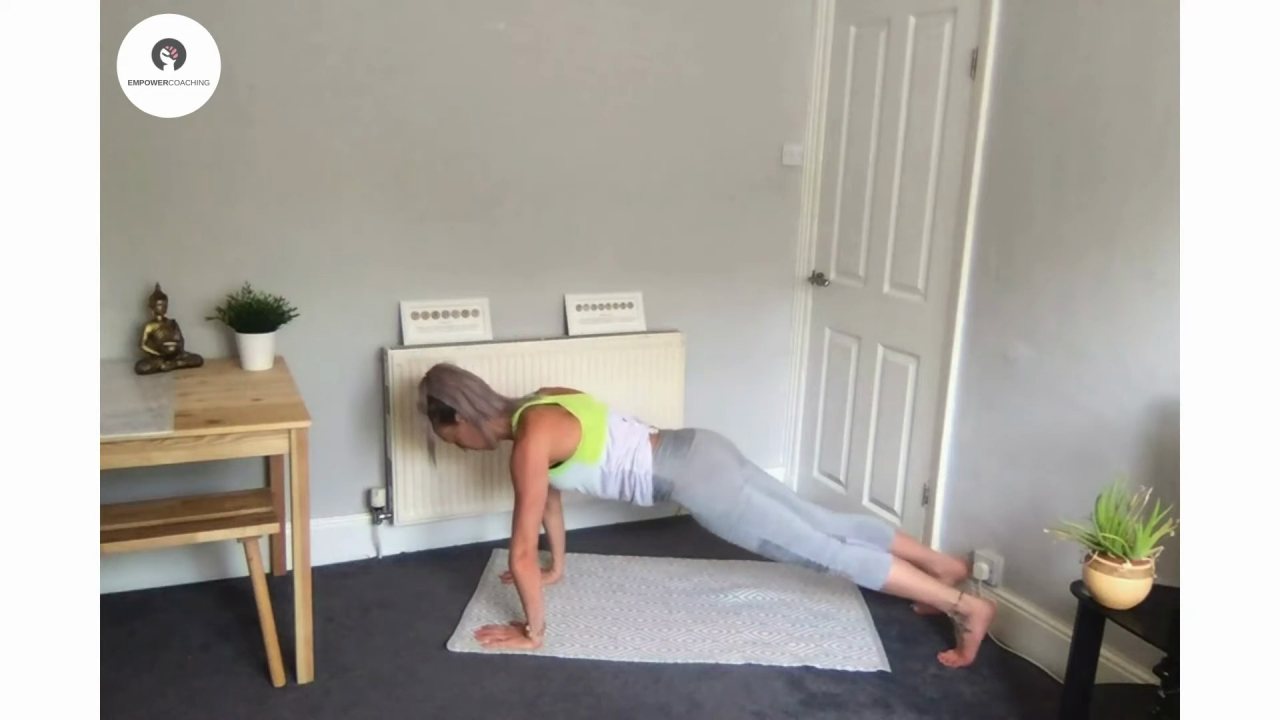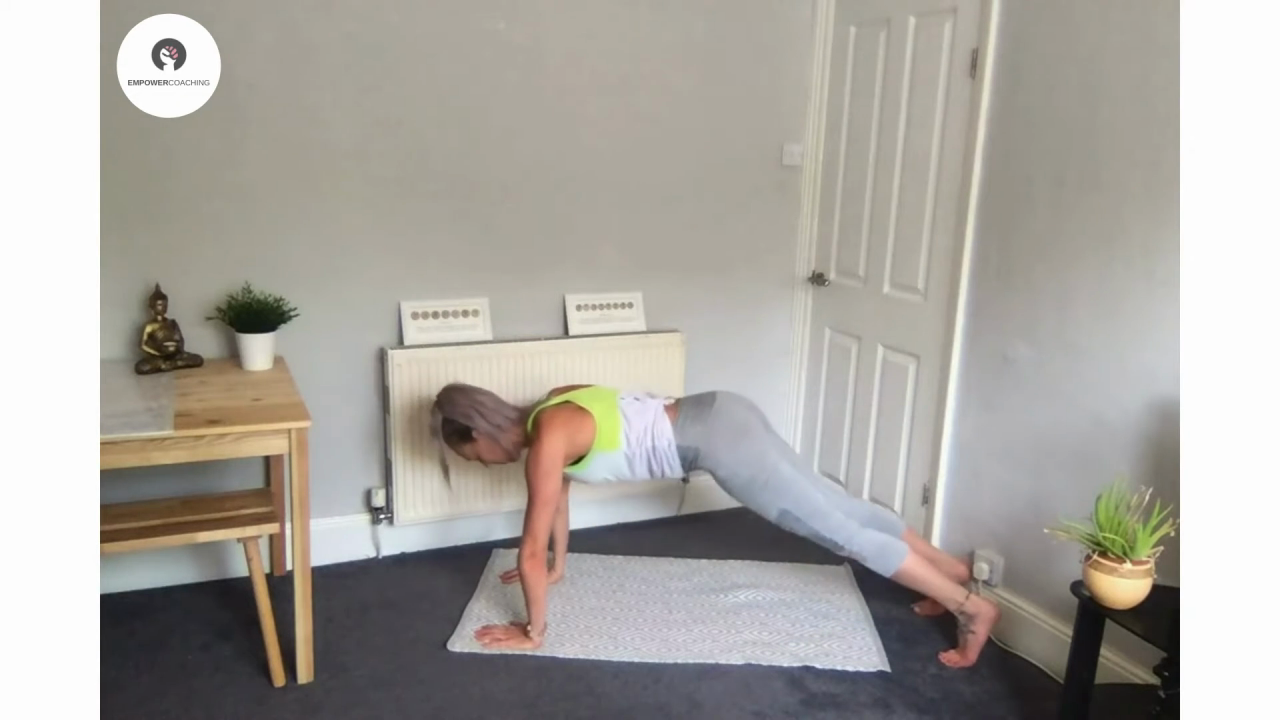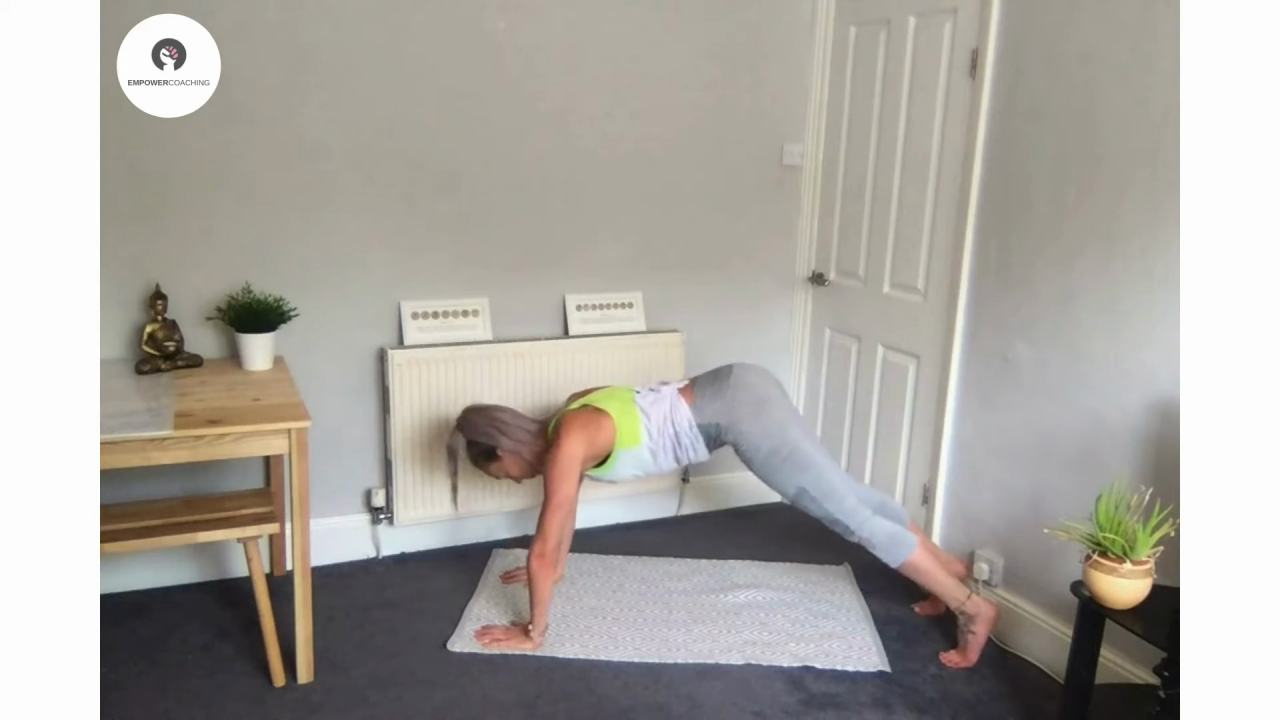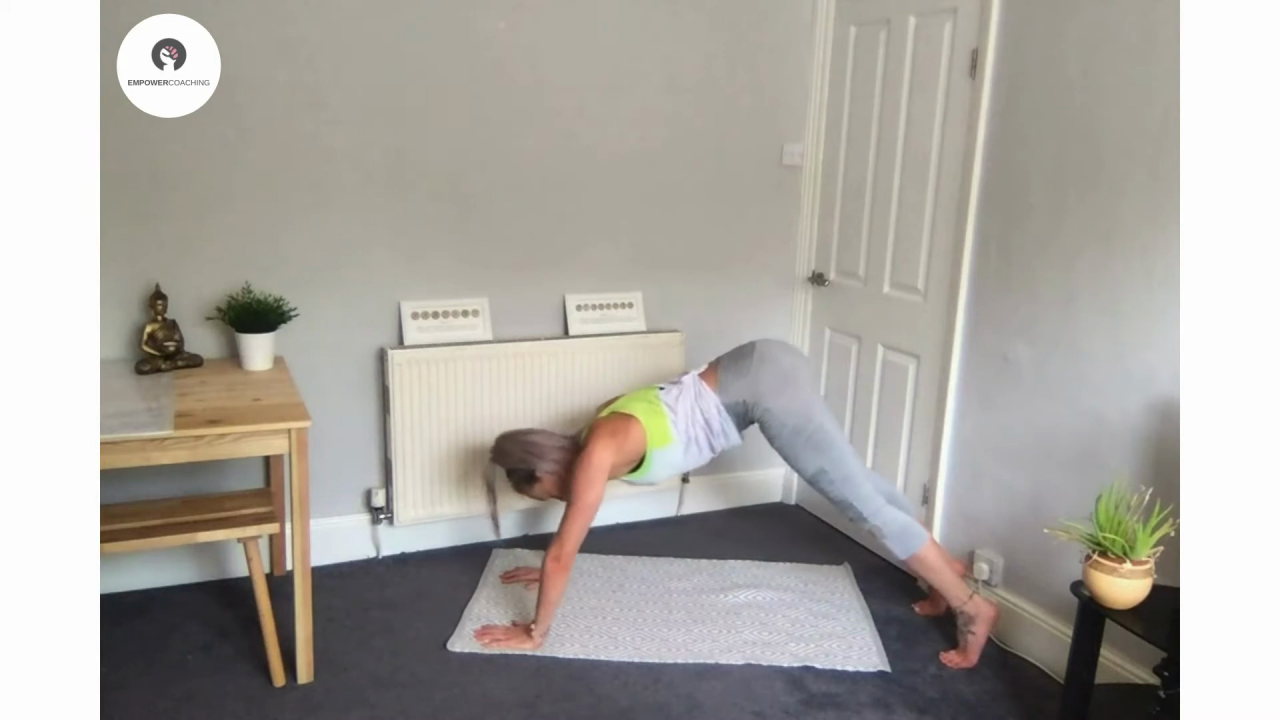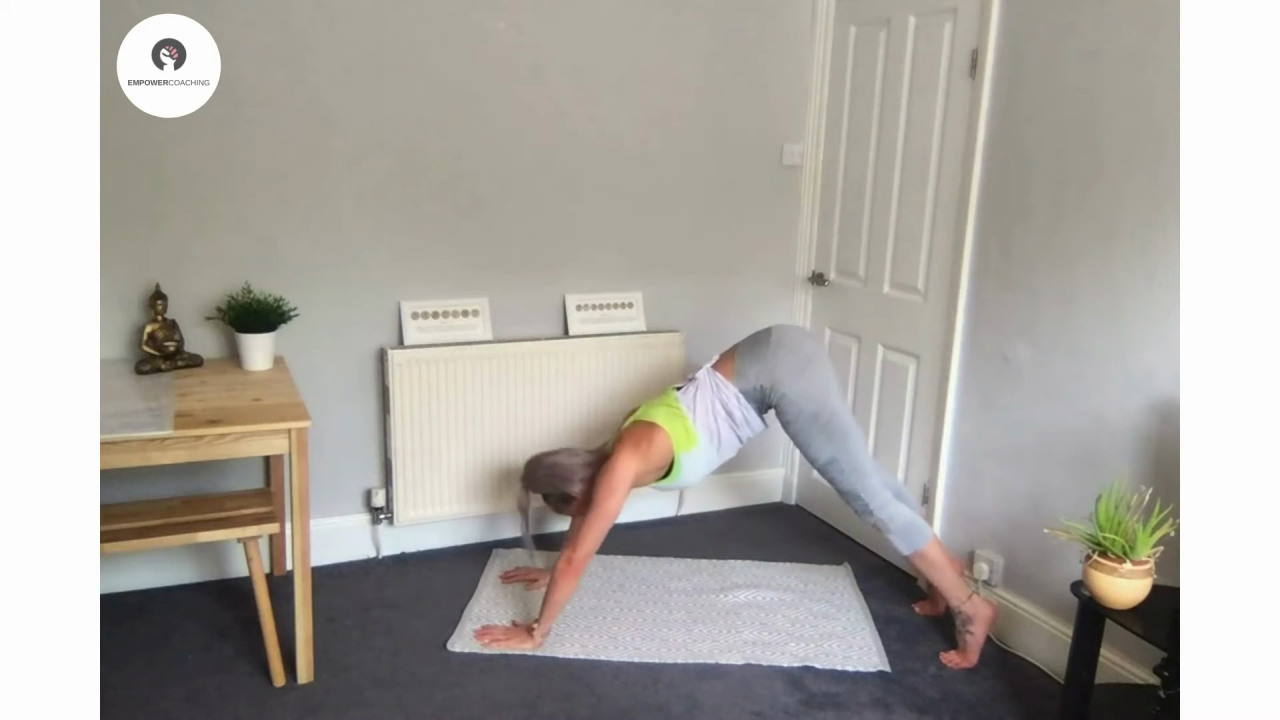
dt=0.4s
person 1, frame 1
left shoulder: (529, 440)
right shoulder: (541, 403)
left elbow: (522, 551)
right elbow: (551, 492)
left wrist: (533, 630)
right wrist: (557, 567)
left hip: (694, 479)
right hip: (698, 453)
left knee: (826, 551)
right knee: (825, 523)
left ankle: (966, 606)
right ankle: (945, 567)
person 1, frame 2
left shoulder: (545, 439)
right shoulder: (550, 410)
left elbow: (530, 548)
right elbow: (559, 491)
left wrist: (533, 630)
right wrist: (557, 567)
left hip: (716, 438)
right hip: (719, 416)
left knee: (840, 530)
right knee: (837, 506)
left ankle: (971, 608)
right ankle: (950, 569)
person 1, frame 3
left shoulder: (565, 445)
right shoulder: (568, 423)
left elbow: (542, 549)
right elbow: (568, 500)
left wrist: (534, 631)
right wrist: (553, 568)
left hip: (738, 408)
right hip: (737, 390)
left knee: (851, 515)
right knee: (849, 495)
left ankle: (972, 607)
right ankle: (948, 568)
person 1, frame 4
left shoulder: (595, 455)
right shoulder: (593, 440)
left elbow: (562, 554)
left wrist: (535, 633)
right wrist: (549, 568)
left hip: (763, 383)
right hip: (760, 367)
left knee: (862, 503)
right knee: (862, 485)
left ankle: (972, 607)
right ankle: (948, 571)
person 1, frame 5
left shoulder: (623, 465)
right shoulder: (611, 459)
left elbow: (575, 560)
left wrist: (536, 632)
right wrist: (553, 570)
left hip: (781, 367)
right hip: (775, 356)
left knee: (870, 497)
right knee: (868, 481)
left ankle: (970, 608)
right ankle: (948, 573)
